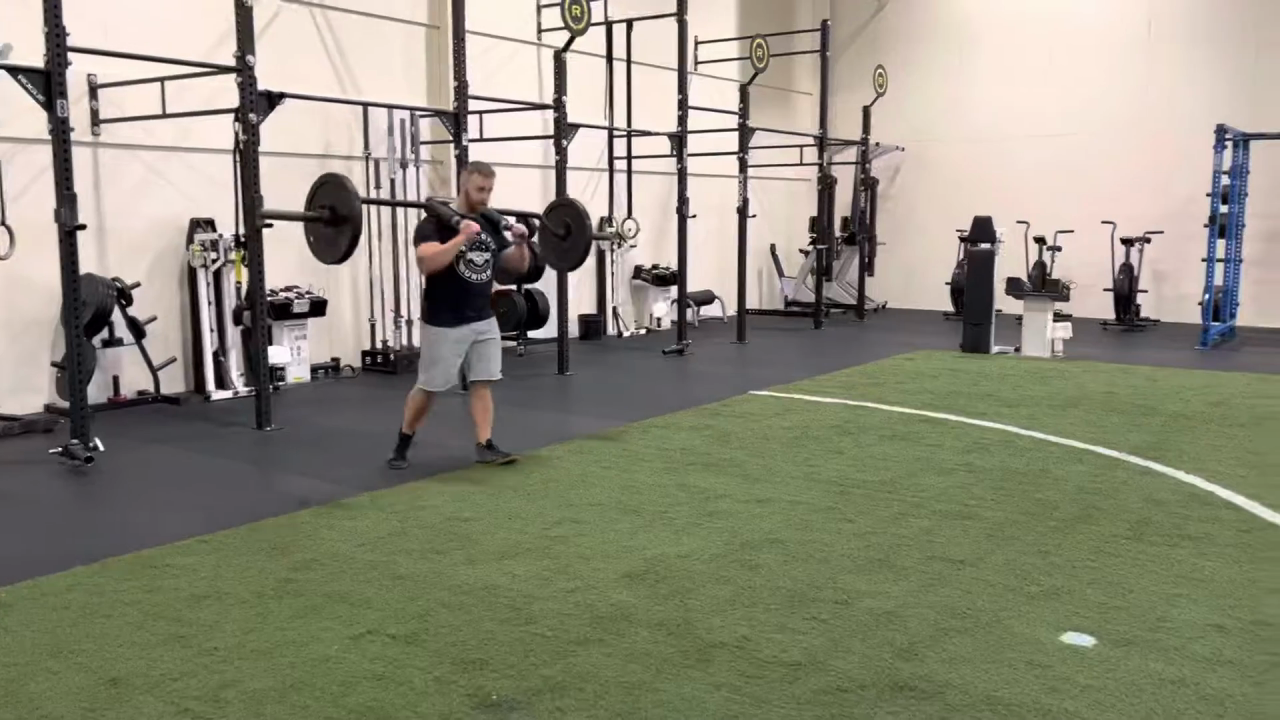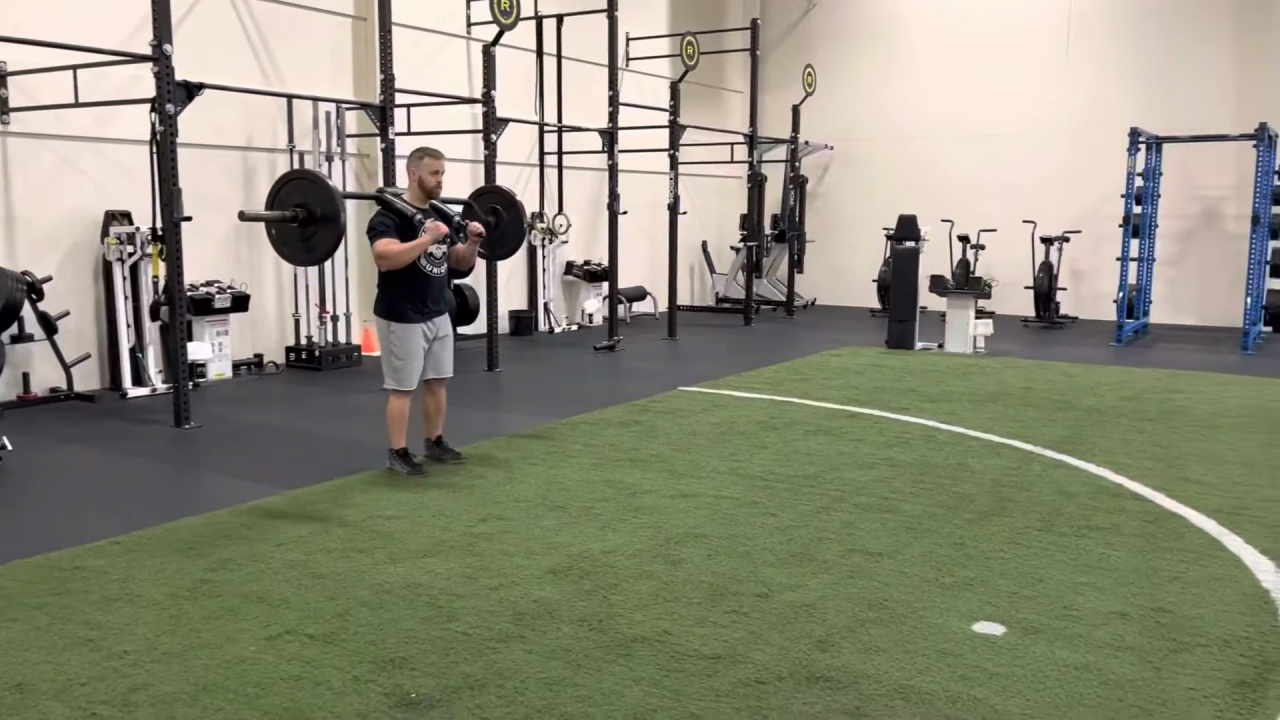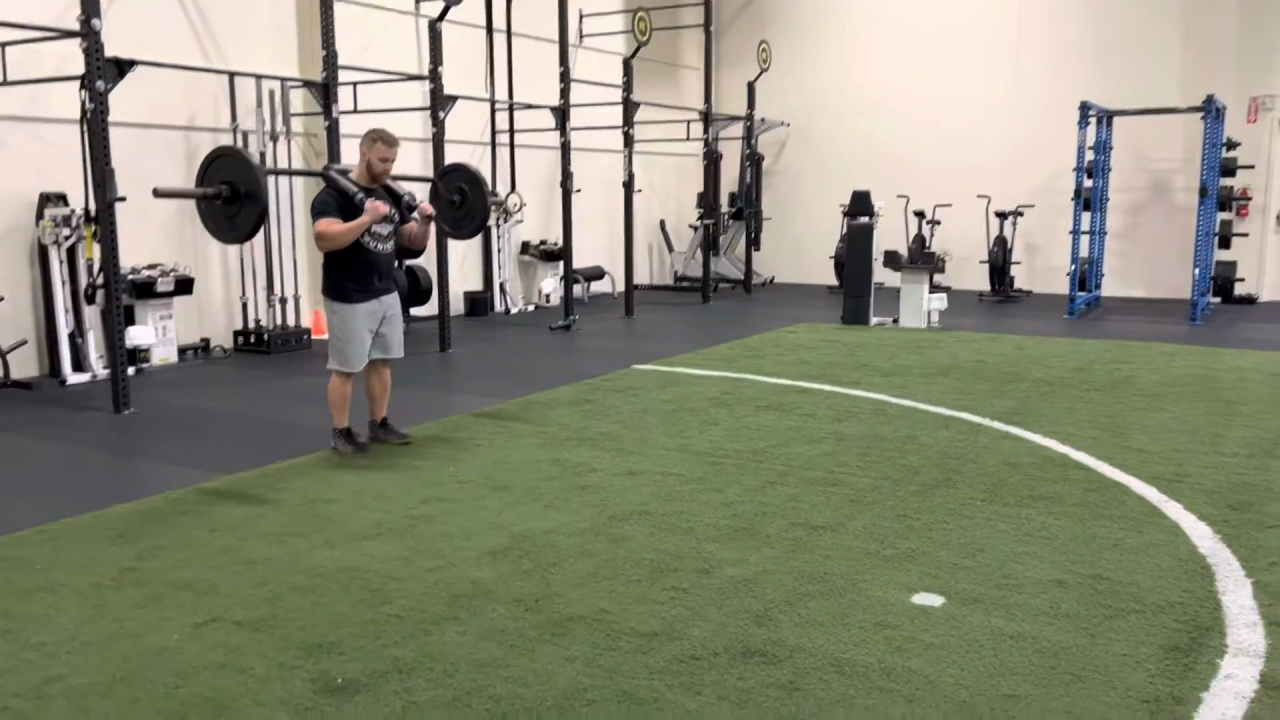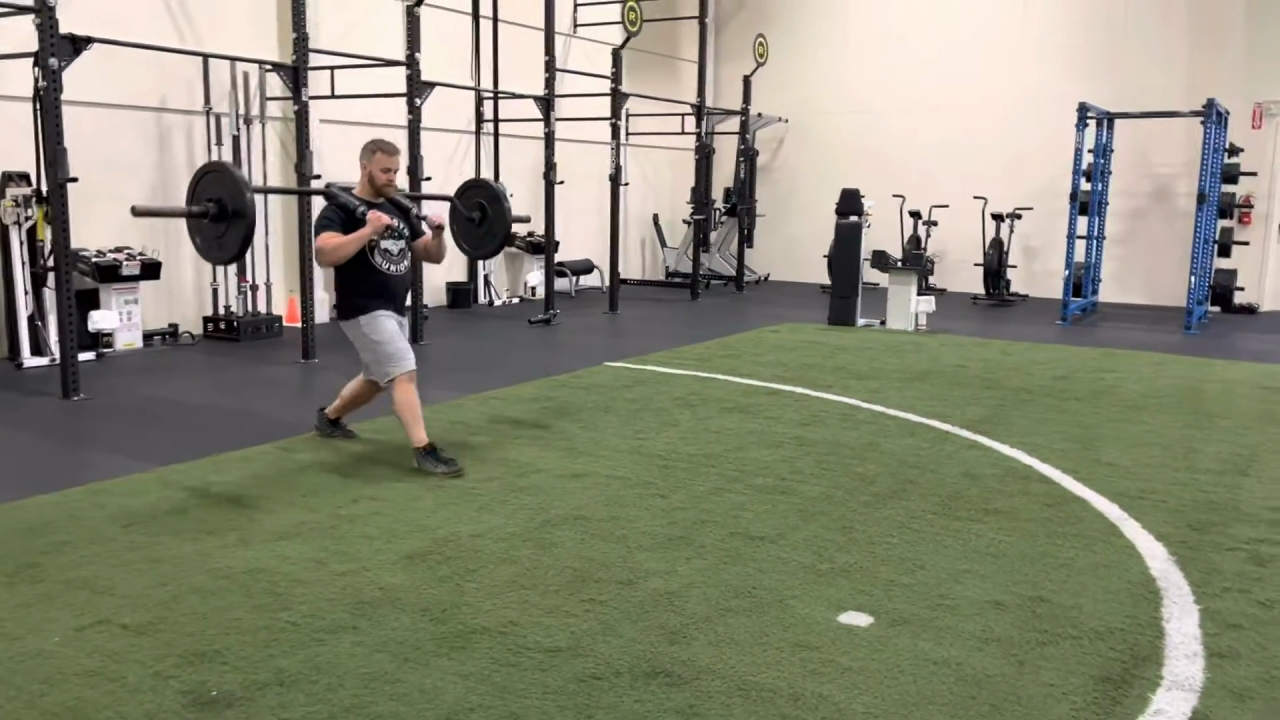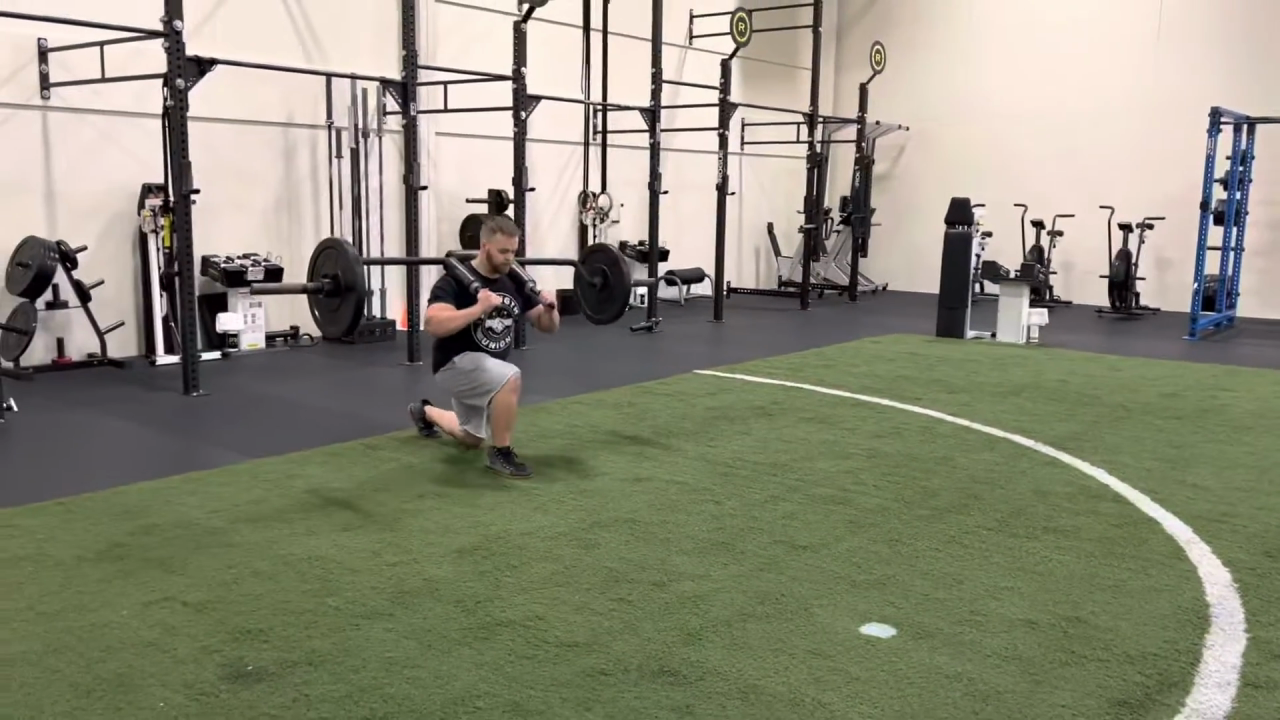
dt=1s
person 1, frame 1
left shoulder: (491, 224)
right shoulder: (436, 223)
left elbow: (519, 266)
right elbow: (426, 264)
left wrist: (521, 243)
right wrist: (462, 238)
left hip: (484, 320)
right hip: (444, 323)
left knee: (483, 383)
right knee: (429, 387)
left ankle: (485, 445)
right ankle: (403, 439)
person 1, frame 2
left shoulder: (439, 216)
right shoulder: (390, 217)
left elbow: (461, 263)
right elbow: (386, 259)
left wrist: (473, 242)
right wrist: (428, 238)
left hip: (438, 314)
right hip: (402, 318)
left knee: (437, 383)
right knee: (402, 387)
left ankle: (435, 442)
right ankle: (397, 453)
person 1, frame 3
left shoulder: (390, 196)
right shoulder: (334, 195)
left elbow: (415, 242)
right elbow: (324, 238)
left wrist: (424, 221)
right wrist: (367, 218)
left hip: (386, 294)
right hip: (349, 298)
left knee: (382, 362)
right knee: (346, 368)
left ankle: (380, 424)
right ankle: (341, 433)
person 1, frame 4
left shoulder: (398, 211)
right shoulder: (340, 210)
left elbow: (433, 256)
right elbow: (324, 254)
left wrist: (437, 233)
right wrist: (368, 230)
left hip: (395, 309)
right hip: (363, 310)
left knee: (376, 377)
right knee: (403, 373)
left ankle: (329, 417)
right ankle: (424, 450)
person 1, frame 5
left shoulder: (515, 283)
right shoulder: (455, 282)
left elbow: (549, 327)
right elbow: (433, 326)
left wrist: (550, 308)
right wrist: (480, 308)
left hip: (484, 368)
right hip: (455, 363)
left knee: (472, 438)
right knee: (510, 379)
left ankle: (424, 411)
right ankle: (500, 453)
